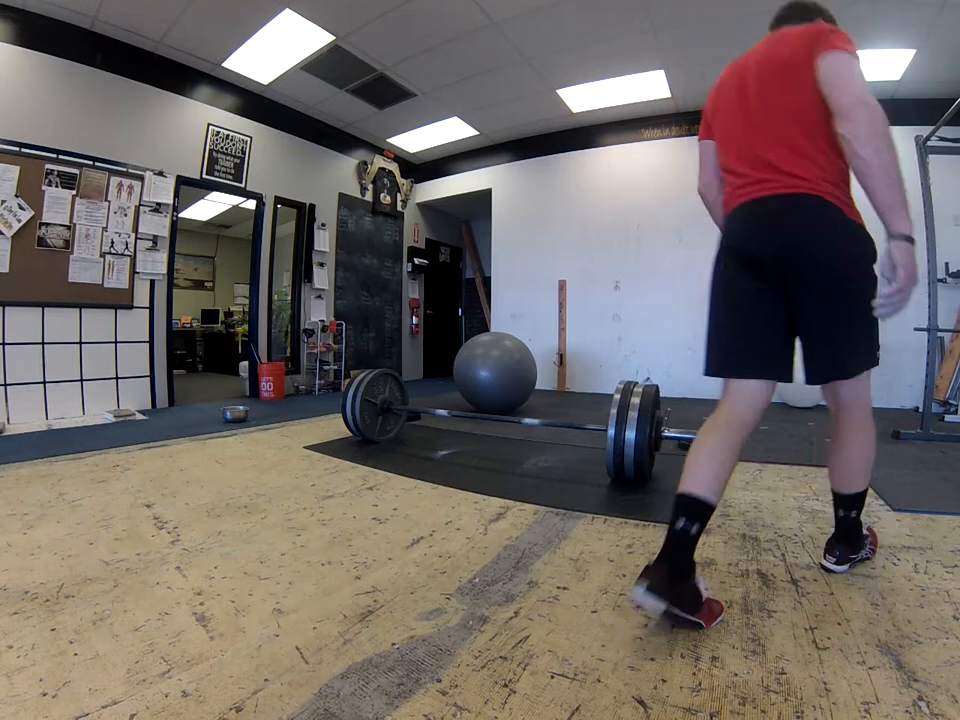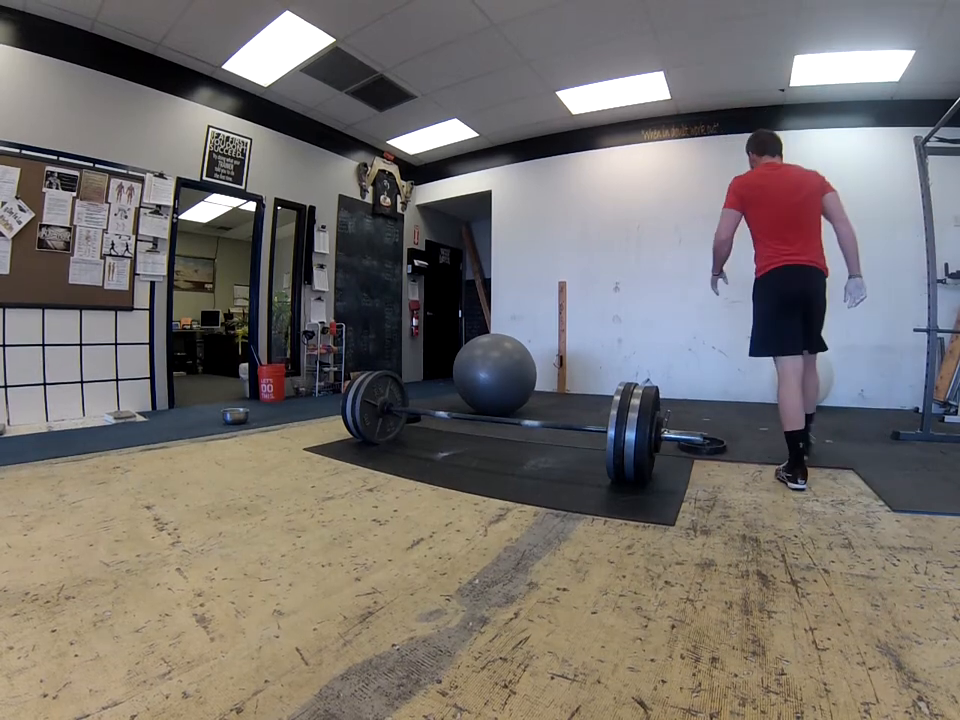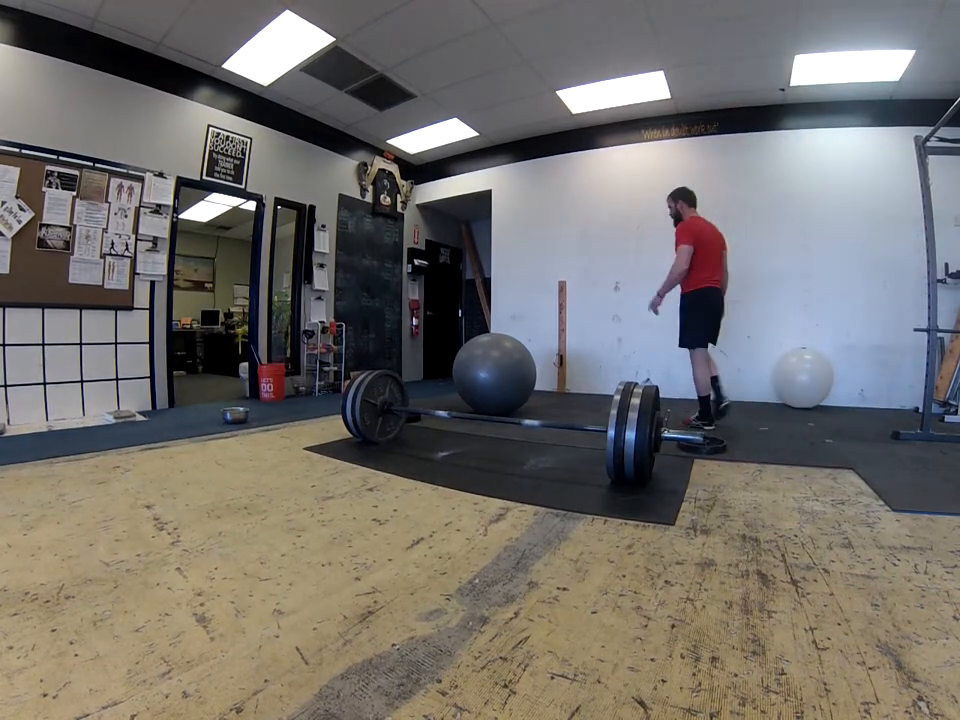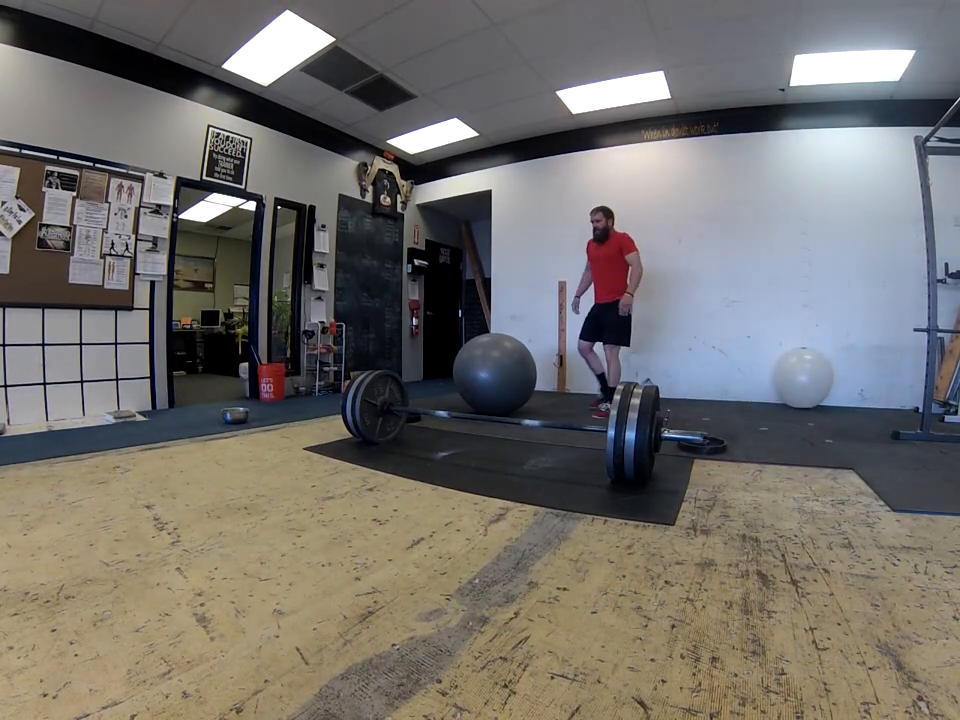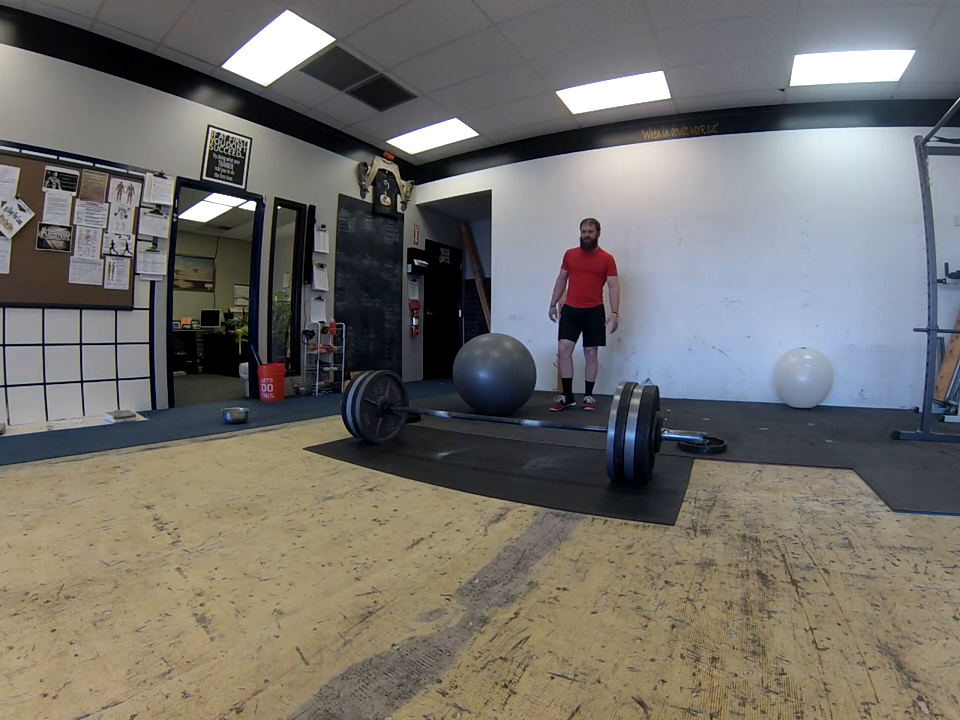
dt=1s
person 1, frame 1
left shoulder: (729, 79)
left elbow: (709, 185)
right elbow: (858, 116)
right wrist: (900, 233)
left hip: (746, 233)
right hip: (818, 226)
left knee: (739, 407)
right knee: (850, 399)
right ankle: (847, 538)
person 1, frame 2
left shoulder: (743, 184)
right shoulder: (813, 178)
left elbow: (723, 237)
right elbow: (843, 226)
left wrist: (717, 271)
right wrist: (855, 275)
left hip: (774, 281)
right hip: (813, 278)
left knee: (788, 374)
right knee: (808, 363)
left ankle: (797, 466)
right ankle: (802, 439)
person 1, frame 3
left shoulder: (686, 228)
right shoulder: (713, 230)
left elbow: (681, 266)
right elbow: (723, 269)
left wrist: (659, 295)
left hip: (695, 298)
right hip: (713, 297)
left knee: (698, 356)
right knee: (701, 352)
left ankle: (705, 416)
right ankle: (718, 397)
person 1, frame 4
left shoulder: (623, 240)
right shoulder: (592, 244)
left elbow: (637, 267)
left wrist: (629, 294)
right wrist: (578, 295)
left hip: (616, 306)
right hip: (599, 305)
left knee: (611, 353)
right knee: (583, 346)
left ankle: (609, 401)
right ankle: (606, 387)
person 1, frame 5
left shoulder: (607, 259)
right shoulder: (570, 255)
left elbow: (613, 287)
right elbow: (562, 280)
left wrist: (614, 313)
right wrist: (553, 304)
left hip: (594, 311)
right hip: (570, 309)
left knee: (591, 353)
right knee: (564, 349)
left ankle: (588, 396)
right ankle: (567, 396)
